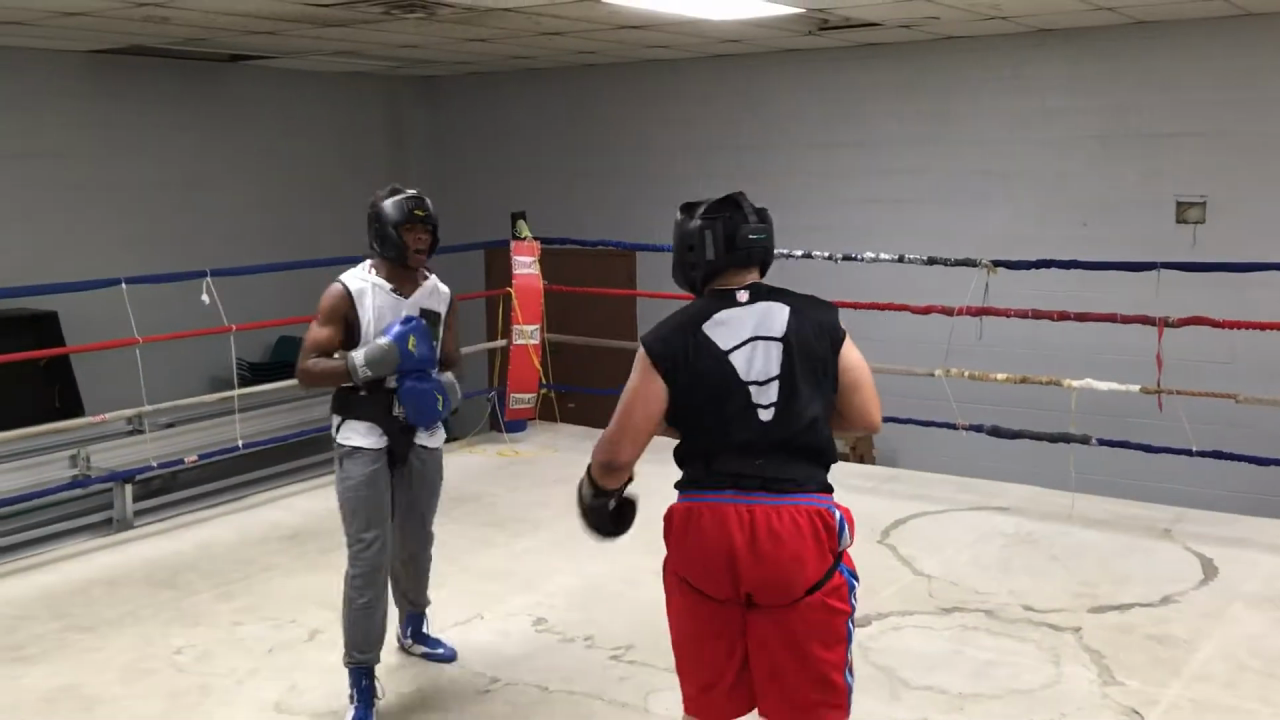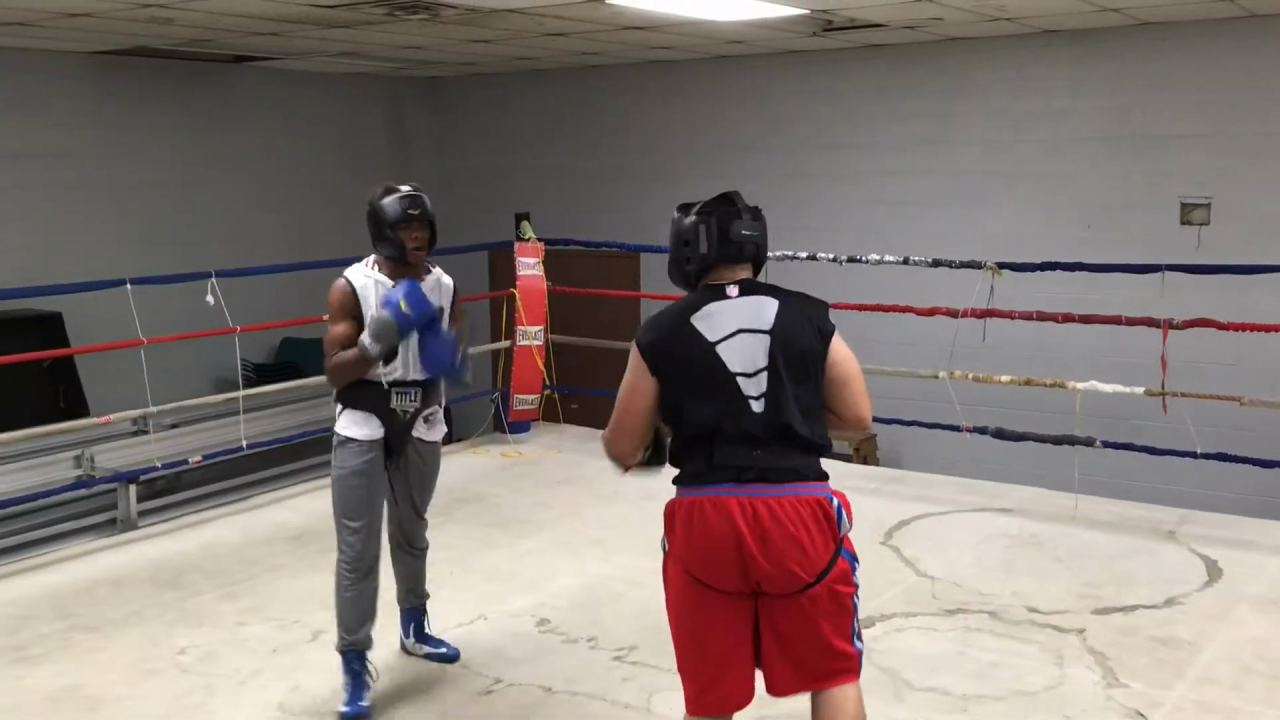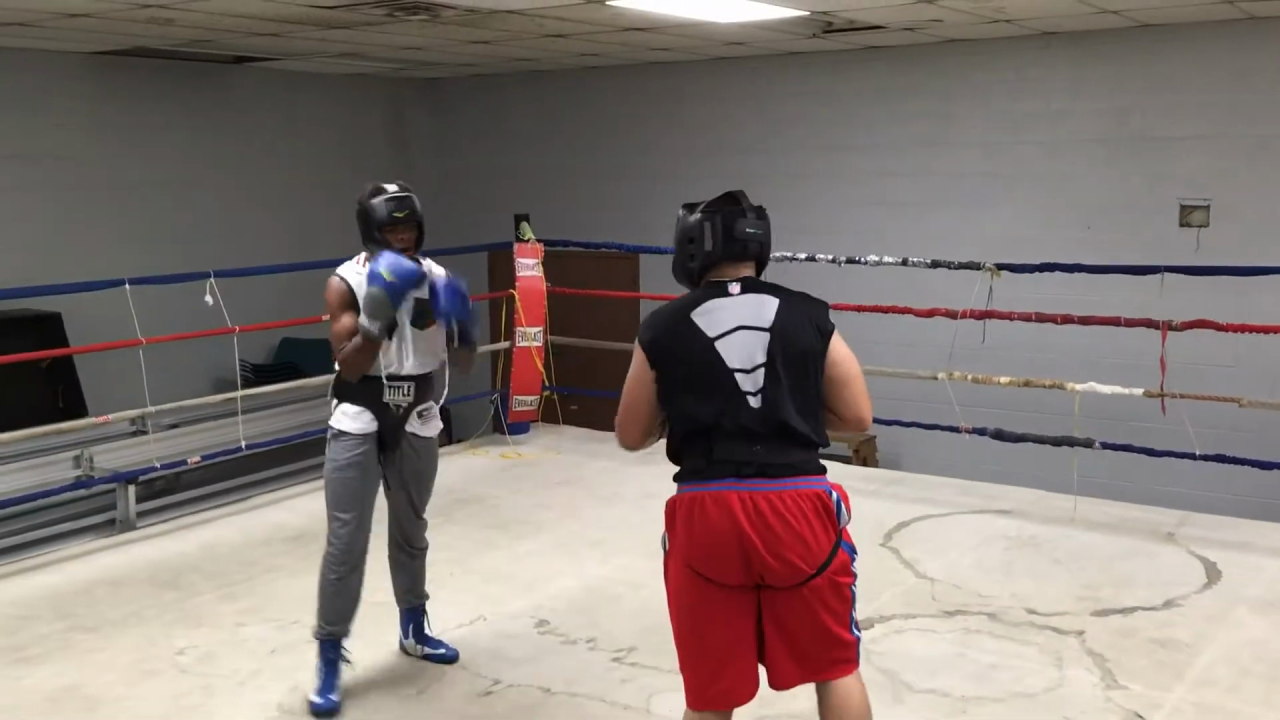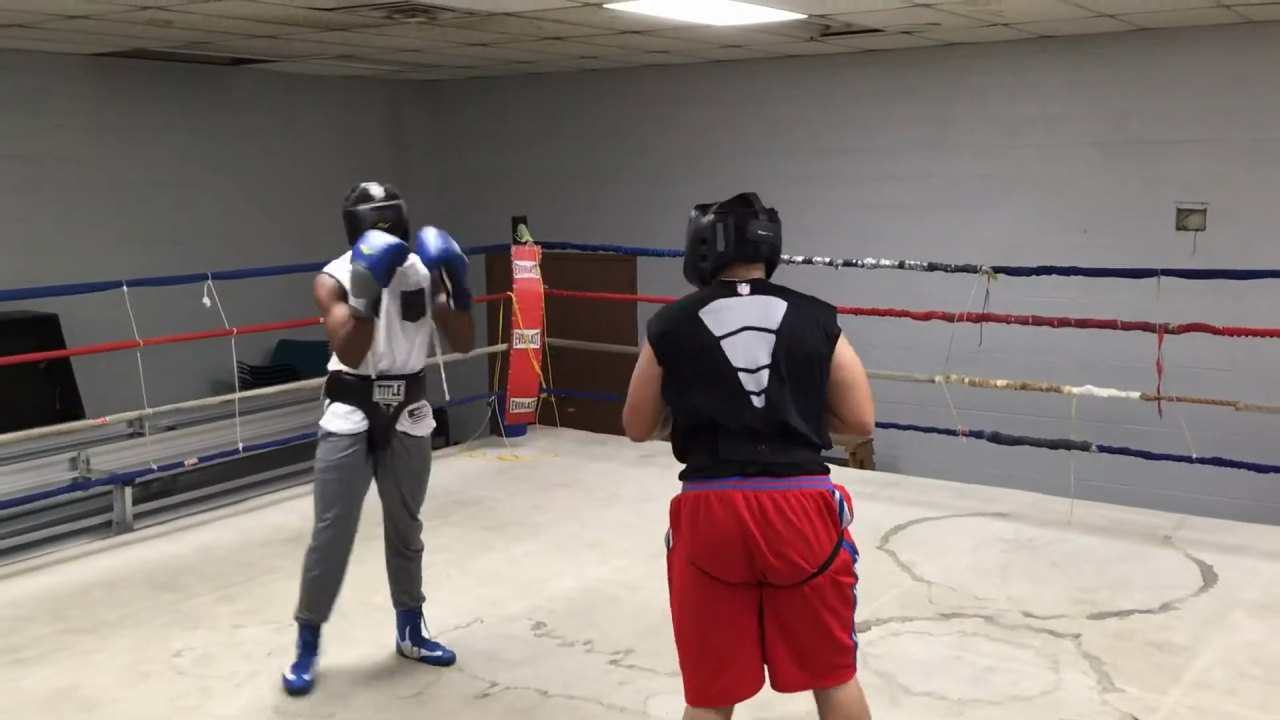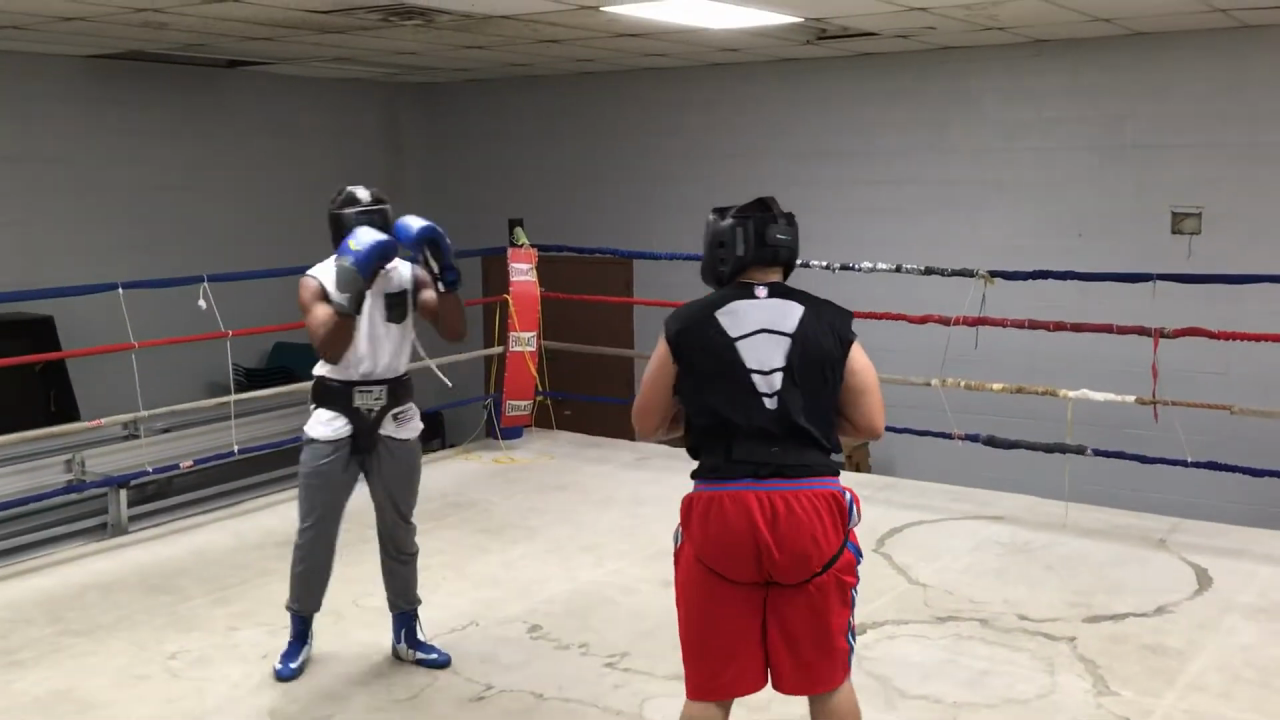
dt=0.1s
person 1, frame 1
left shoulder: (670, 341)
right shoulder: (817, 320)
left elbow: (616, 454)
right elbow: (865, 418)
left wrist: (598, 485)
left hip: (705, 529)
right hip: (801, 528)
person 1, frame 2
left shoulder: (661, 335)
right shoulder: (809, 316)
left elbow: (622, 447)
right elbow: (856, 416)
left hip: (705, 523)
right hip: (801, 516)
right knee: (832, 677)
person 1, frame 3
left shoulder: (664, 329)
right shoulder: (809, 316)
left elbow: (632, 435)
right elbow: (856, 415)
left hip: (707, 517)
right hip: (800, 511)
right knee: (836, 668)
person 1, frame 4
left shoulder: (671, 326)
right shoulder: (816, 319)
left elbow: (638, 428)
right elbow: (859, 420)
left hip: (711, 515)
right hip: (803, 509)
right knee: (833, 673)
person 1, frame 5
left shoulder: (688, 325)
right shoulder: (831, 324)
left elbow: (648, 423)
right elbow: (869, 424)
left hip: (721, 513)
right hip: (812, 511)
person 2, frame 1
left shoulder: (440, 295)
right shoulder: (347, 292)
right elbow: (307, 374)
left wrist: (445, 385)
right wrist: (368, 360)
left hip: (422, 432)
right hip: (362, 434)
left knee: (416, 540)
right knee: (366, 554)
left ankle: (412, 627)
person 2, frame 2
left shoulder: (443, 285)
right shoulder: (351, 286)
left elbow: (453, 357)
right elbow: (334, 371)
left wrist: (452, 360)
right wrist: (379, 338)
left hip: (422, 424)
right hip: (363, 425)
left knee: (412, 534)
right knee: (358, 546)
left ankle: (414, 628)
right ankle: (356, 672)
person 2, frame 3
left shoulder: (437, 278)
right shoulder: (345, 282)
left elbow: (459, 357)
right elbow: (352, 366)
left wrist: (463, 328)
right wrist: (378, 314)
left hip: (417, 417)
right hip: (358, 418)
left knee: (410, 529)
right knee: (346, 537)
left ankle: (414, 628)
right ankle: (328, 659)
person 2, frame 4
left shoulder: (422, 272)
right shoulder: (333, 280)
left elbow: (462, 343)
right elbow: (350, 352)
left wrist: (458, 289)
right wrist: (366, 292)
left hip: (409, 418)
right hip: (349, 418)
left knee: (405, 528)
right knee: (331, 533)
left ankle: (410, 631)
right ankle: (307, 643)
person 2, frame 5
left shoulder: (407, 272)
right shoulder: (317, 282)
left elbow: (455, 333)
right elbow: (326, 348)
left wrist: (445, 271)
right wrist: (350, 290)
left hip: (393, 420)
right hip: (333, 422)
left knee: (398, 531)
right knee: (315, 534)
left ankle: (406, 634)
right ankle: (299, 635)
